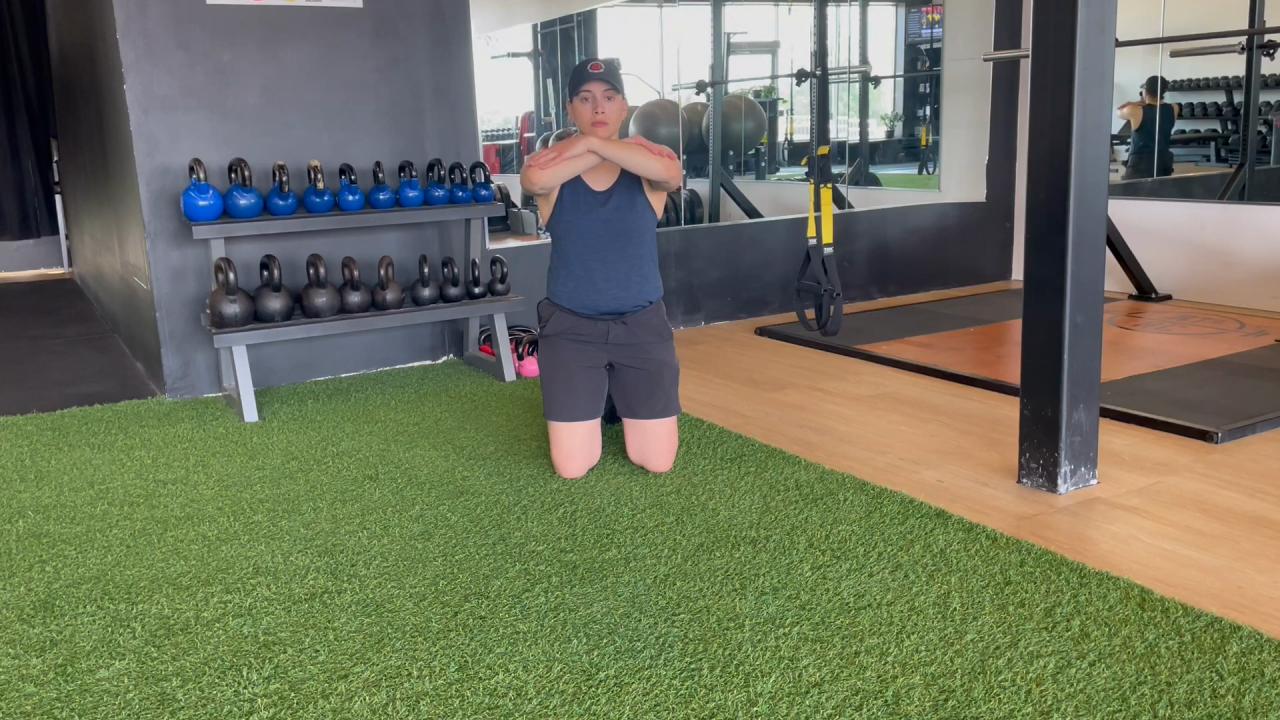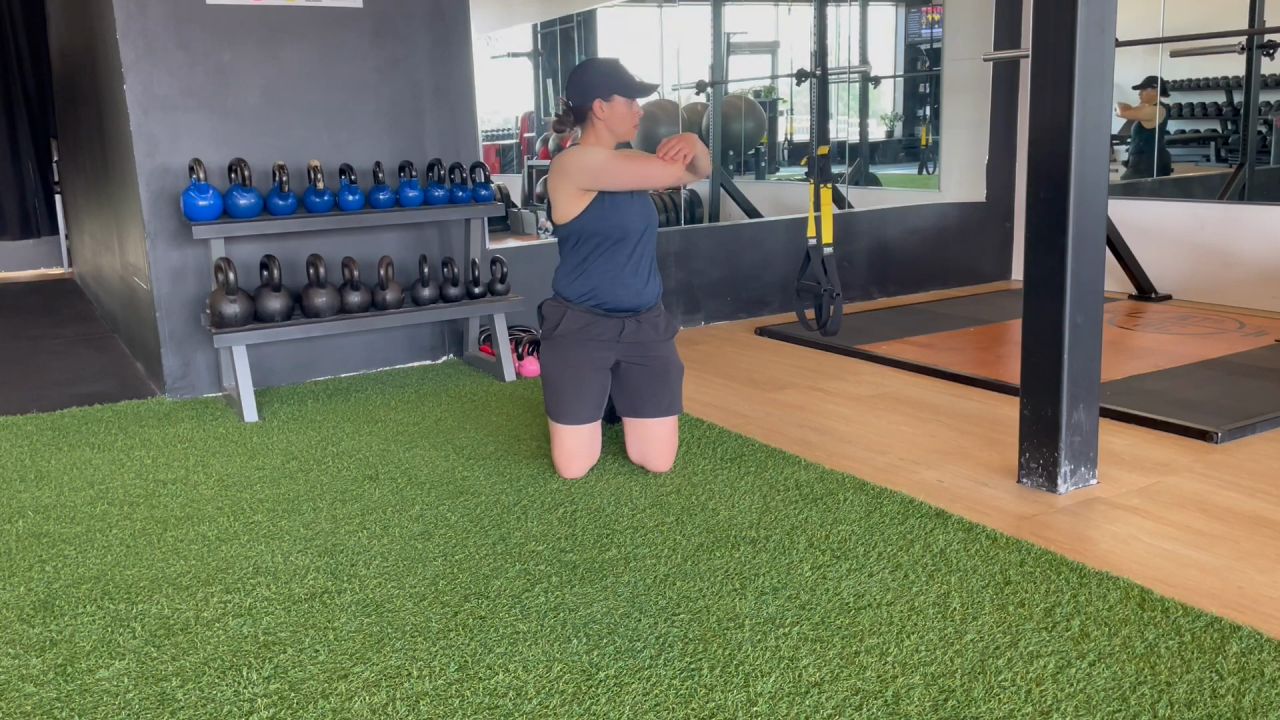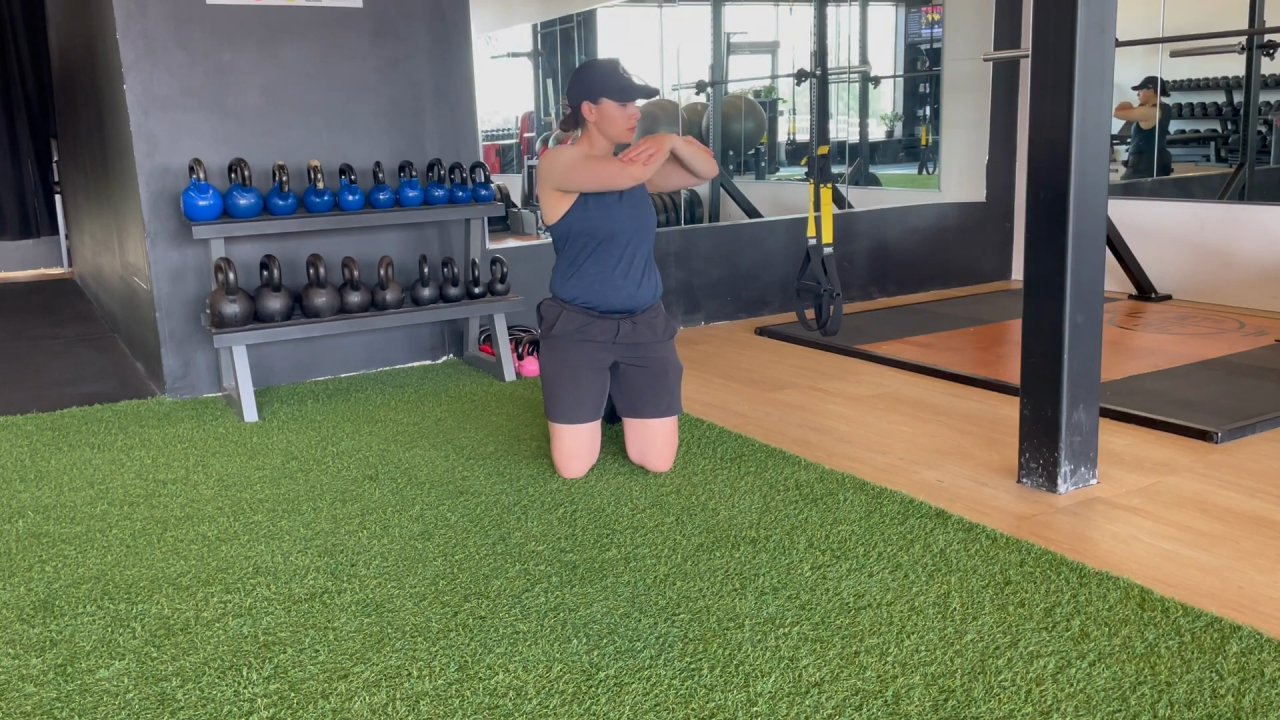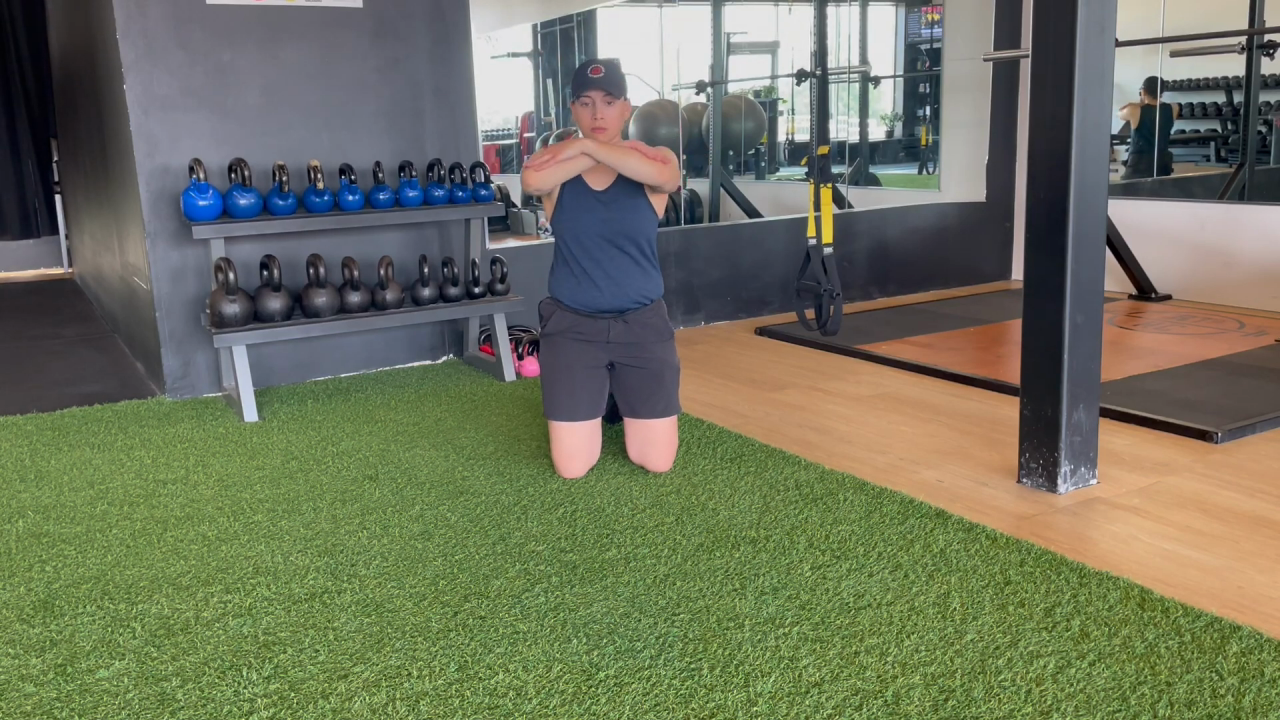
dt=1s
person 1, frame 1
left shoulder: (648, 167)
right shoulder: (552, 163)
left elbow: (669, 171)
right elbow: (535, 178)
left wrist: (593, 144)
right wrist: (621, 149)
left hip: (642, 326)
right hip: (571, 329)
left knee: (657, 463)
right knee: (572, 468)
left ankle: (619, 399)
right ankle: (593, 402)
person 1, frame 2
left shoulder: (628, 163)
right shoulder: (574, 163)
left elbow: (699, 170)
right elbow: (667, 170)
left wrist: (691, 141)
right wrist: (680, 147)
left hip: (646, 325)
right hip: (580, 328)
left knee: (658, 464)
right knee: (574, 469)
left ankle: (618, 398)
right ankle: (597, 402)
person 1, frame 3
left shoulder: (633, 161)
right shoulder: (558, 163)
left elbow: (706, 170)
right elbow: (630, 173)
left wrist: (675, 141)
right wrist: (661, 145)
left hip: (645, 326)
right hip: (577, 329)
left knee: (657, 463)
right knee: (572, 468)
left ankle: (620, 398)
right ankle: (596, 401)
person 1, frame 4
left shoulder: (650, 158)
right shoulder: (555, 161)
left elbow: (664, 175)
right elbow: (532, 180)
left wrist: (589, 146)
right wrist: (605, 153)
left hip: (643, 325)
right hip: (572, 327)
left knee: (657, 463)
right knee: (572, 469)
left ankle: (620, 397)
right ankle: (601, 397)
